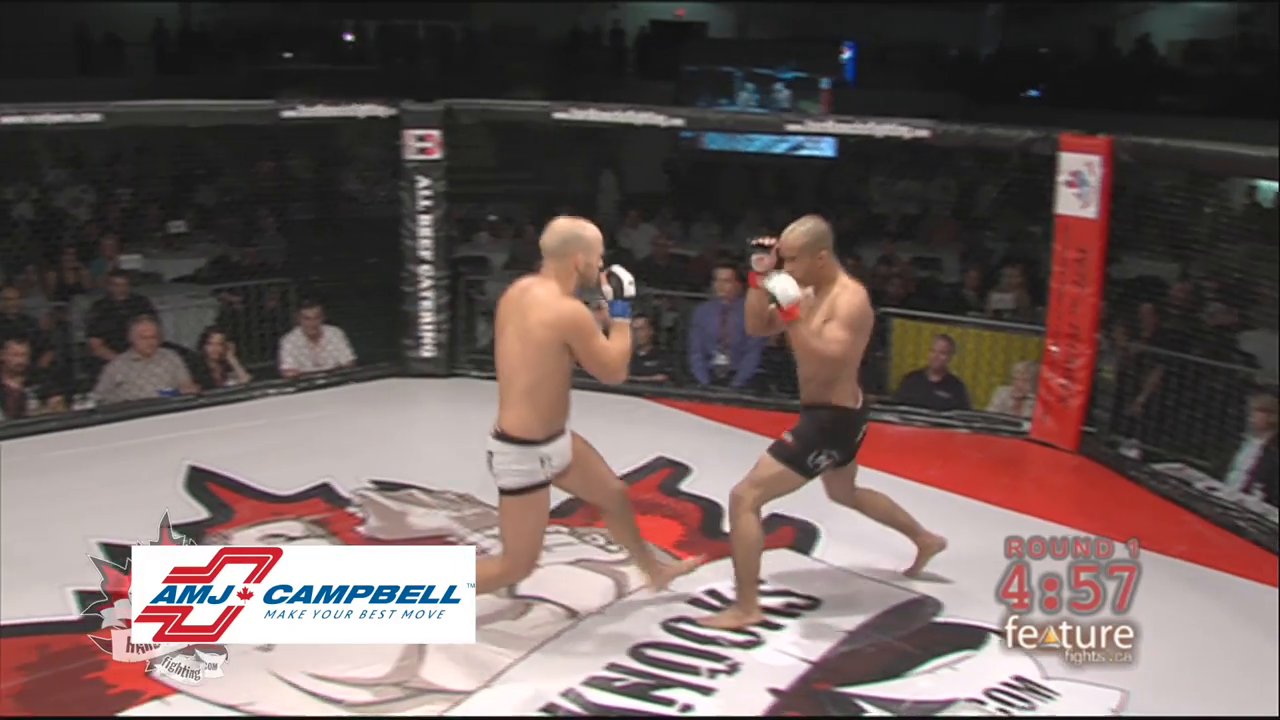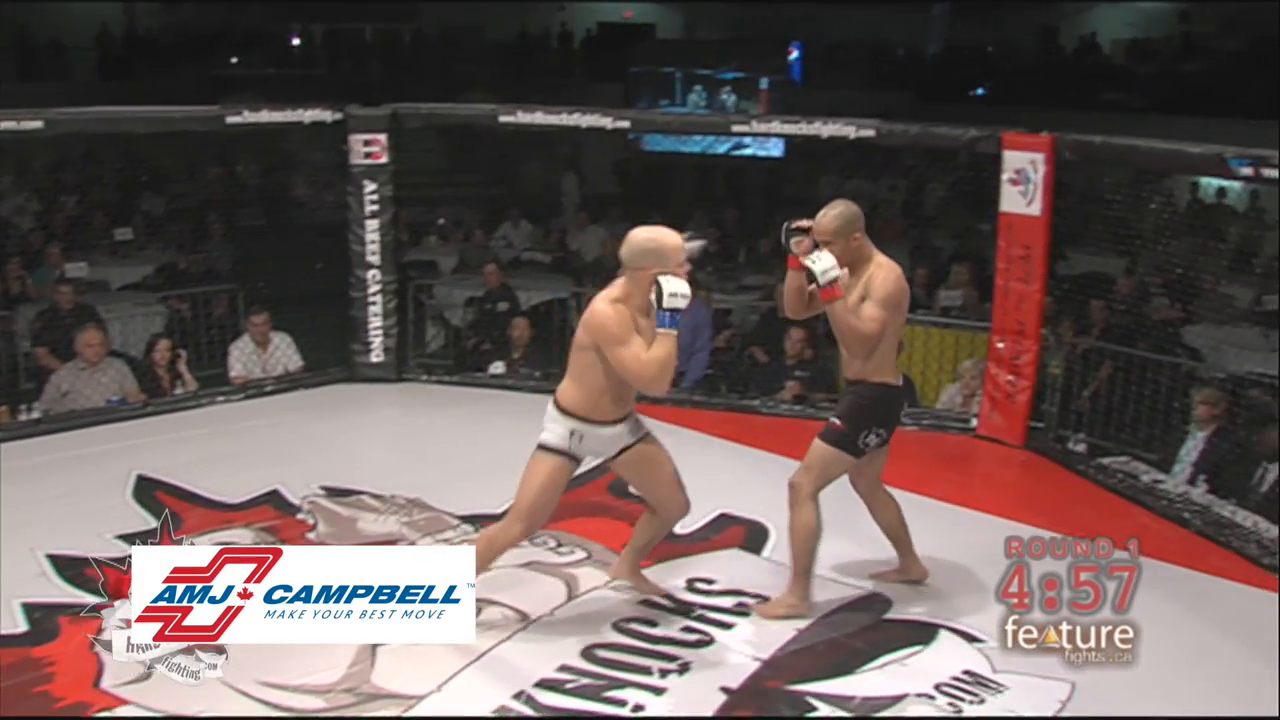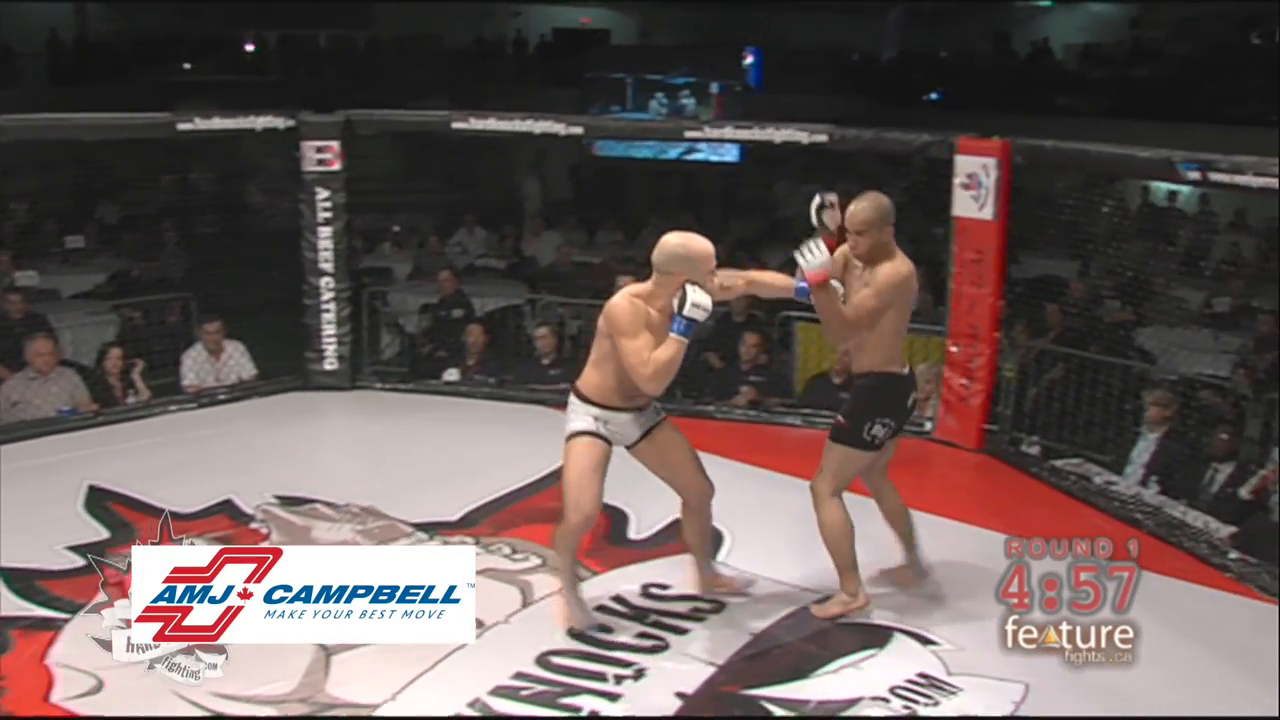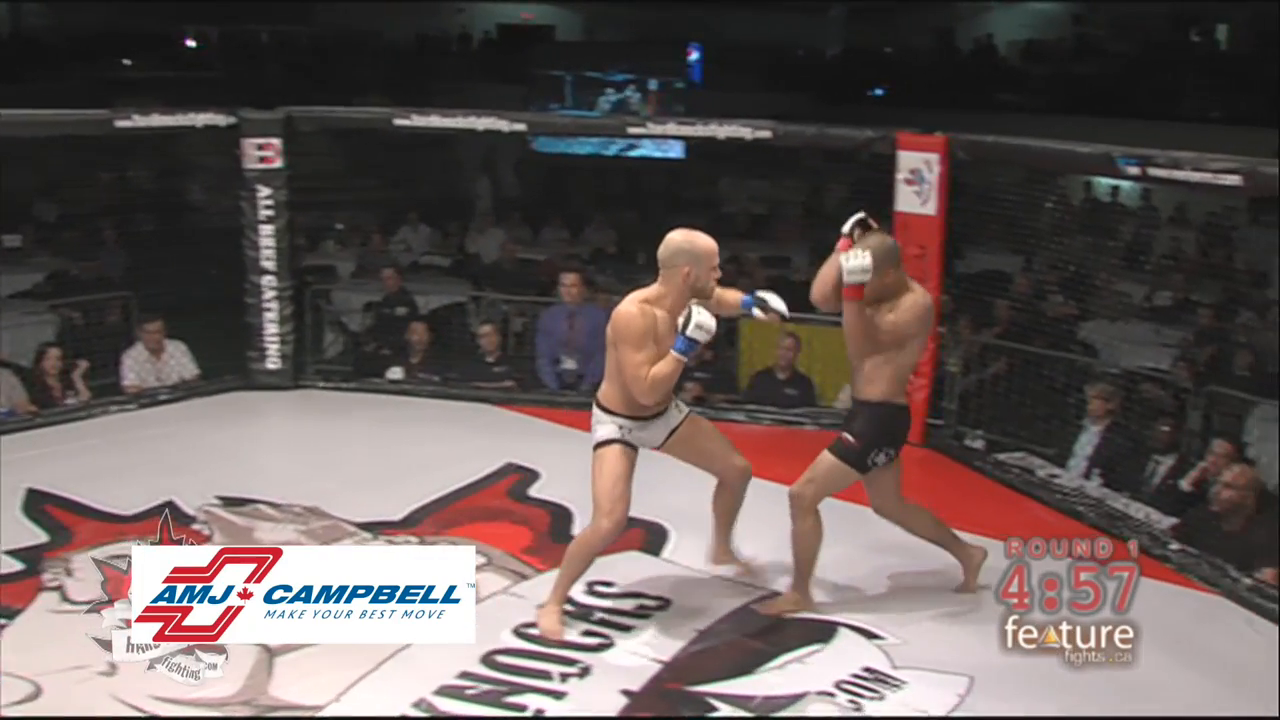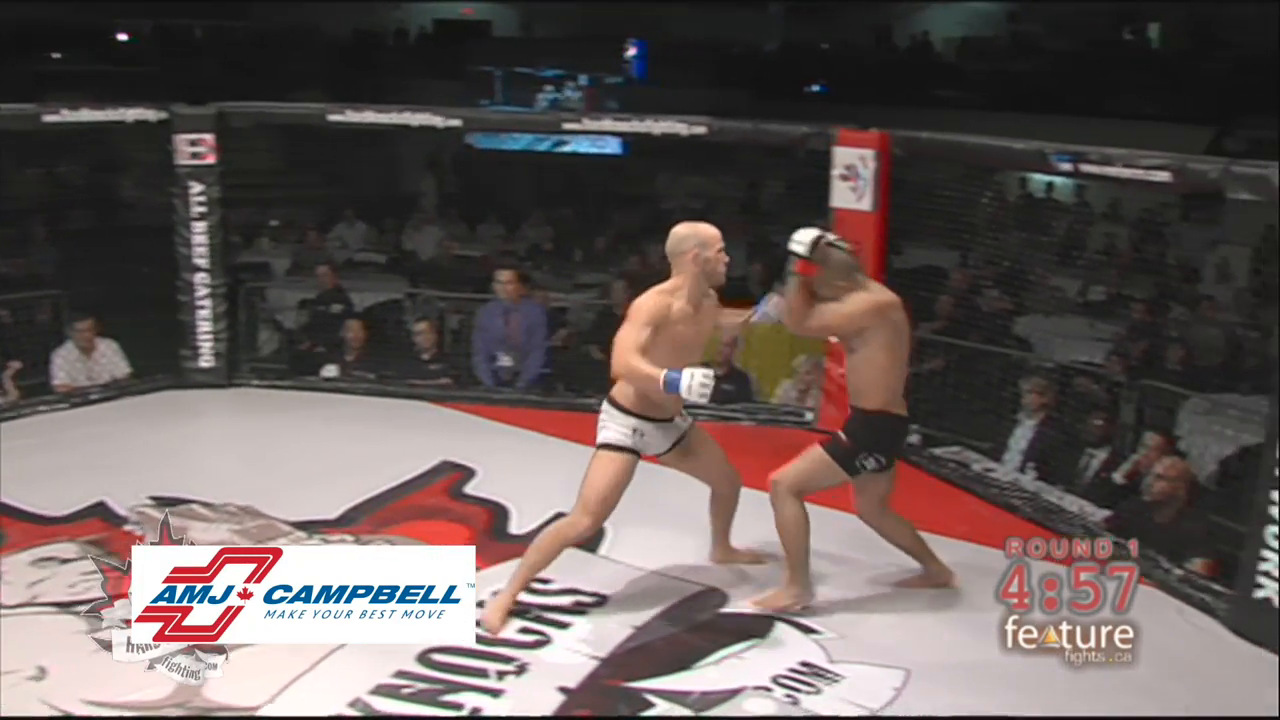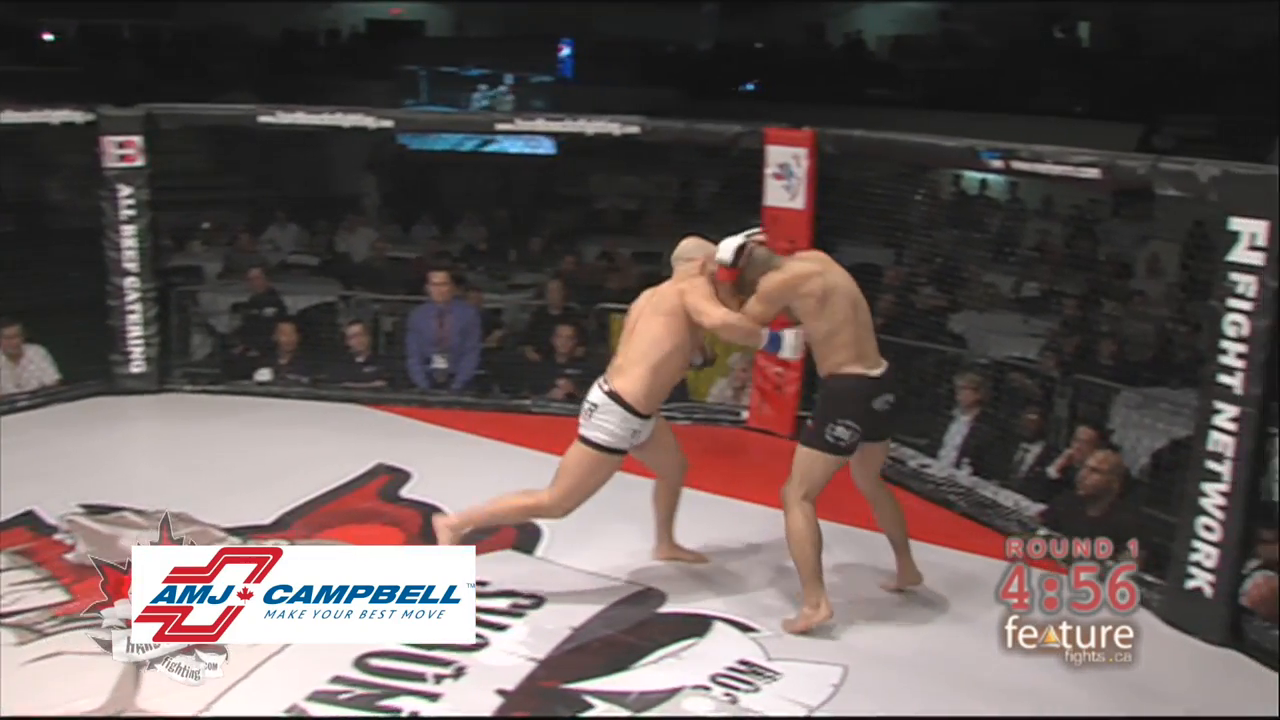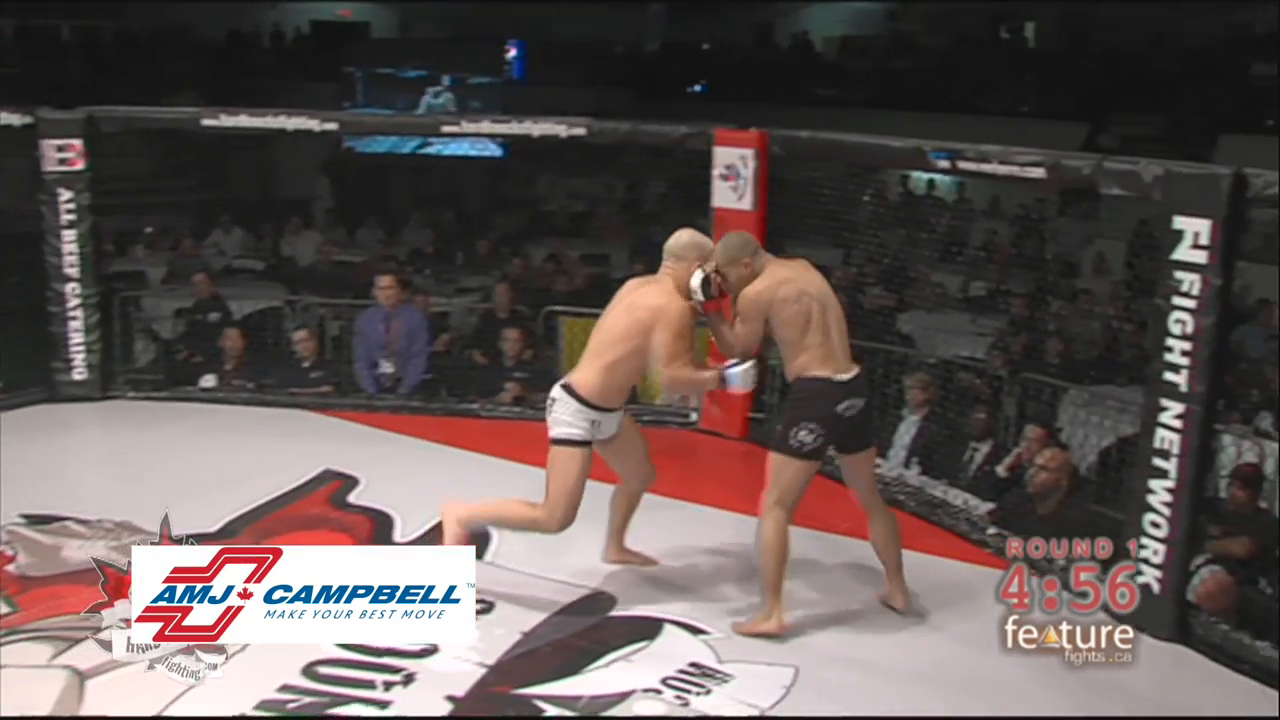
dt=0.5s
person 1, frame 1
left shoulder: (849, 300)
right shoulder: (810, 290)
left elbow: (822, 363)
right elbow: (757, 328)
left wrist: (790, 312)
right wrist: (761, 276)
left hip: (830, 421)
right hip: (837, 413)
left knee: (743, 500)
right knee: (842, 492)
left ankle: (746, 606)
right ankle: (925, 540)
person 1, frame 2
left shoulder: (886, 278)
right shoulder: (846, 272)
left elbow: (859, 345)
right elbow: (796, 310)
left wrist: (831, 290)
right wrist: (798, 259)
left hip: (872, 397)
right hip: (870, 394)
left knee: (802, 486)
right knee: (867, 485)
left ankle: (797, 594)
right ankle: (911, 565)
person 1, frame 3
left shoulder: (896, 272)
right shoulder: (855, 254)
left elbow: (843, 327)
right elbow: (803, 278)
left wrist: (820, 283)
right wrist: (823, 228)
left hip: (879, 390)
right hip: (887, 386)
left knee: (824, 489)
right knee: (874, 479)
left ankle: (851, 593)
right ankle: (912, 561)
person 1, frame 4
left shoulder: (916, 303)
right shoulder: (870, 287)
left elbow: (861, 348)
right elbow: (821, 298)
left wrist: (854, 290)
right wrist: (845, 245)
left hip: (880, 418)
right hip: (867, 413)
left knee: (802, 496)
right knee: (888, 504)
left ankle: (799, 594)
right ankle: (966, 553)
person 1, frame 5
left shoulder: (875, 303)
right shoulder: (859, 292)
left elbow: (799, 325)
right elbow: (804, 315)
left wrist: (800, 265)
right wrist: (819, 262)
left hip: (874, 426)
right hip: (880, 422)
left knee: (783, 484)
right knee: (873, 510)
left ankle: (796, 586)
right ankle: (935, 570)
person 1, frame 6
left shoulder: (782, 281)
right shoulder: (812, 260)
left wrist: (725, 273)
right wrist: (745, 261)
left hip: (846, 392)
right hip: (879, 385)
left knee: (797, 496)
right knee: (869, 483)
left ankle: (815, 604)
right ankle: (906, 569)
person 1, frame 7
left shoulder: (758, 292)
right shoulder: (803, 268)
left elbow: (737, 350)
left wrist: (709, 304)
right wrist: (728, 294)
left hip: (813, 395)
right hip: (853, 388)
left knee: (775, 507)
right knee: (870, 499)
left ankle: (769, 614)
right ankle: (897, 590)
person 2, frame 1
left shoulder: (518, 291)
right shoulder: (568, 313)
right elbow: (613, 373)
right wrist: (620, 307)
left hip: (552, 440)
right hip: (523, 454)
left knee: (614, 496)
right knee: (516, 568)
left ankle: (652, 568)
person 2, frame 2
left shoulder: (637, 286)
right shoulder: (607, 315)
right elbow: (656, 383)
right wrist: (670, 317)
left hip: (621, 425)
right hip: (573, 428)
left knee: (675, 505)
right knee: (519, 526)
left ankle: (628, 566)
person 2, frame 3
left shoulder: (688, 293)
right shoulder: (625, 308)
left elbow: (747, 280)
right elbow: (653, 381)
left wrist: (806, 286)
right wrist: (684, 325)
left hip: (641, 413)
right hip: (593, 414)
left knee: (699, 492)
right knee: (582, 514)
left ankle: (708, 576)
right ankle: (569, 588)
person 2, frame 4
left shoulder: (691, 299)
right shoulder: (633, 315)
left elbow: (719, 298)
right elbow: (647, 391)
left wrist: (750, 303)
right wrist: (686, 344)
left hip: (665, 413)
right hip: (618, 421)
left knee: (737, 470)
right knee: (610, 522)
left ankle: (722, 548)
right ankle: (553, 602)
person 2, frame 5
left shoulder: (705, 300)
right shoulder: (657, 304)
right elbow: (622, 364)
right wrist: (672, 381)
left hip: (671, 423)
right hip: (628, 423)
left knee: (728, 480)
right knee: (584, 521)
left ankle: (722, 549)
right ankle: (505, 596)
person 2, frame 6
left shoulder: (651, 296)
right shoulder: (692, 287)
right elbow: (718, 321)
left wrist: (688, 356)
right wrist: (774, 340)
left hip: (629, 410)
right hip: (616, 415)
left knee: (675, 469)
right knee: (554, 503)
left ankle: (665, 545)
right ankle: (454, 525)
person 2, frame 7
left shoulder: (640, 285)
right shoulder: (670, 306)
right elbow: (668, 376)
right wrist: (723, 377)
left hip: (607, 409)
right hip: (576, 411)
left knee: (641, 476)
right knee: (556, 518)
left ankle: (615, 547)
right ankle: (462, 516)
